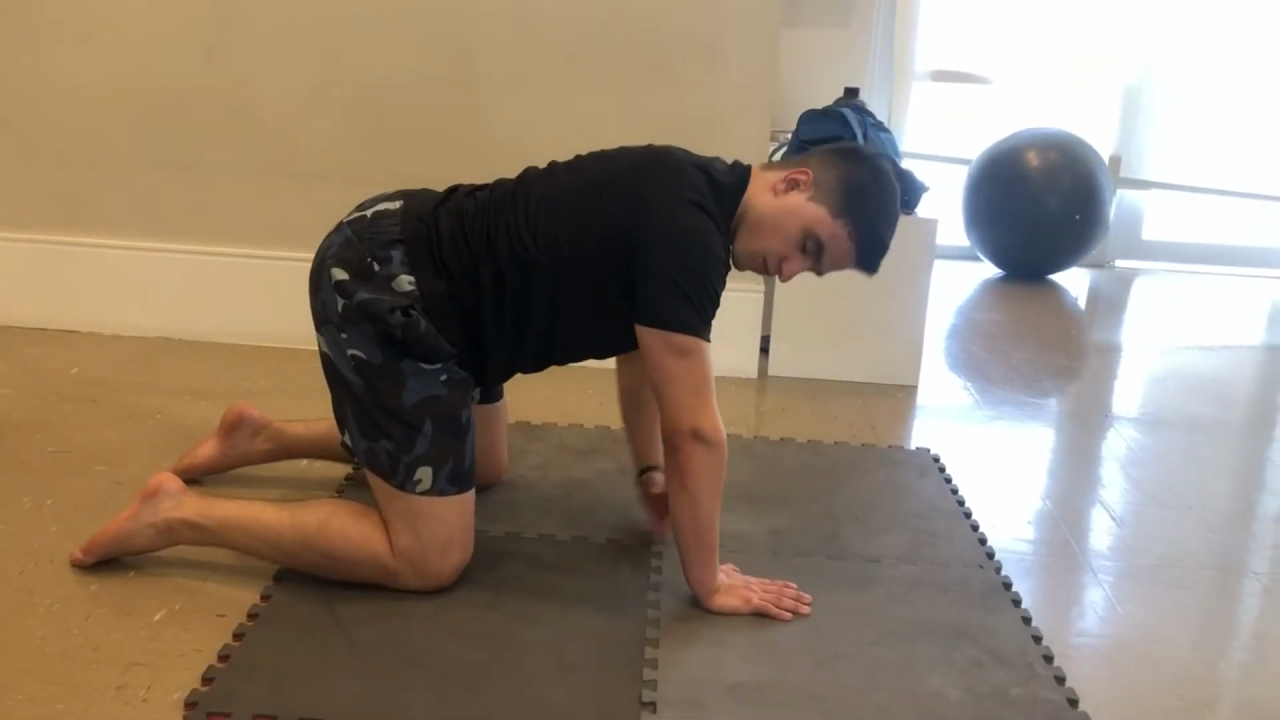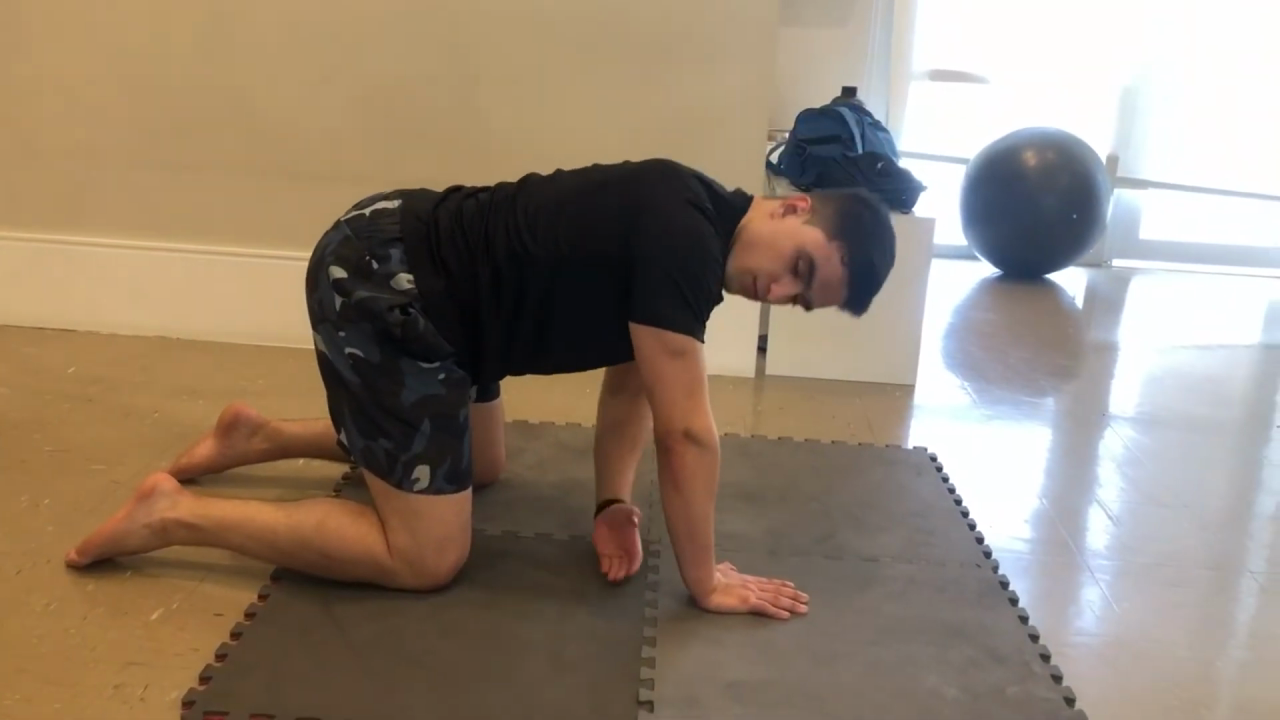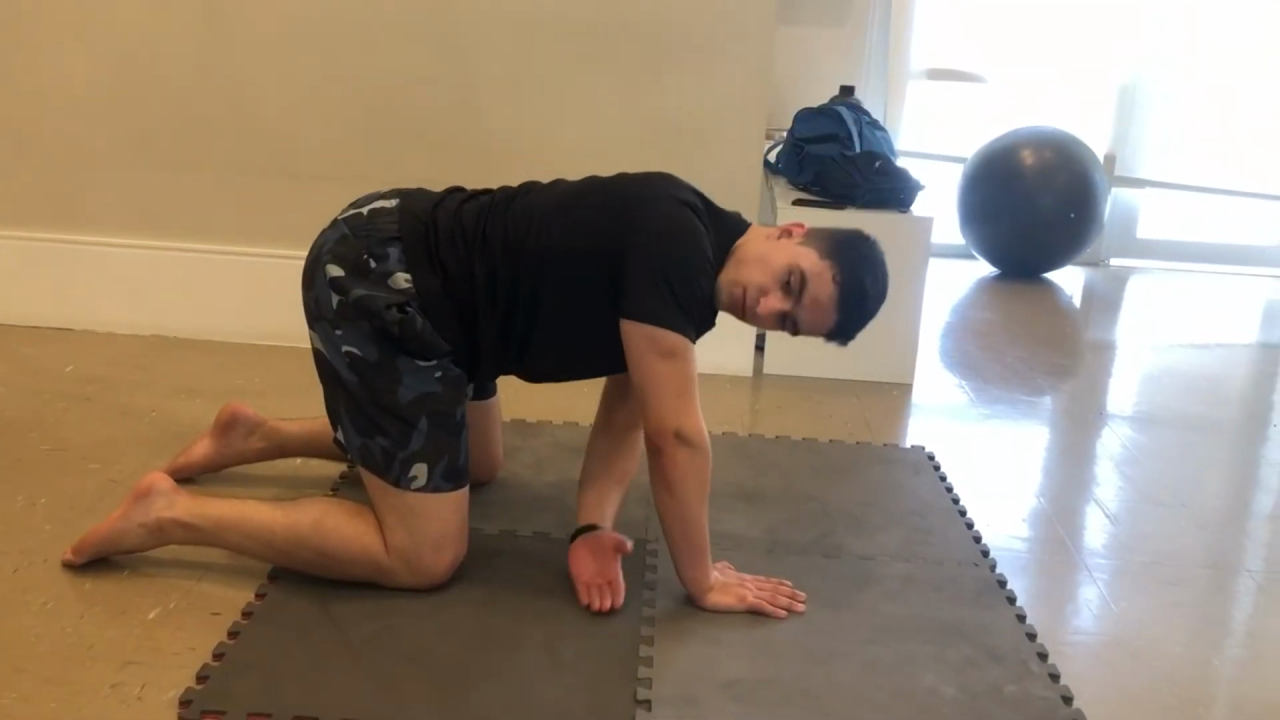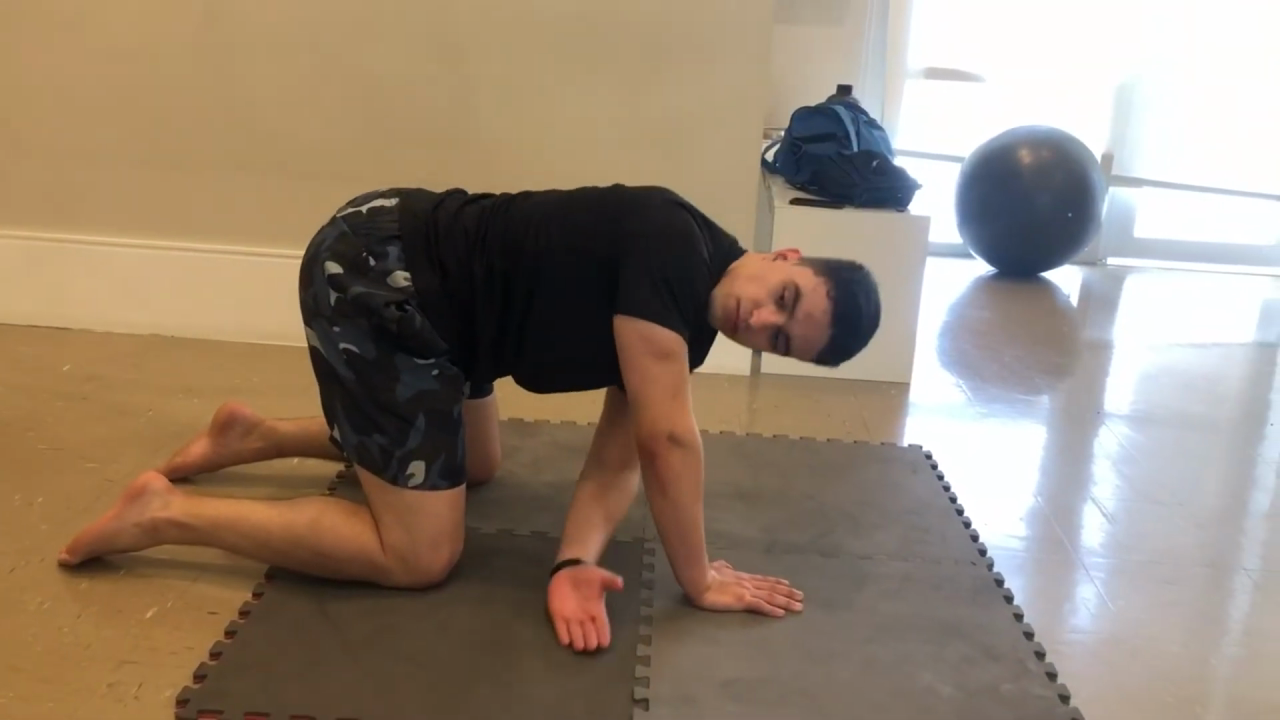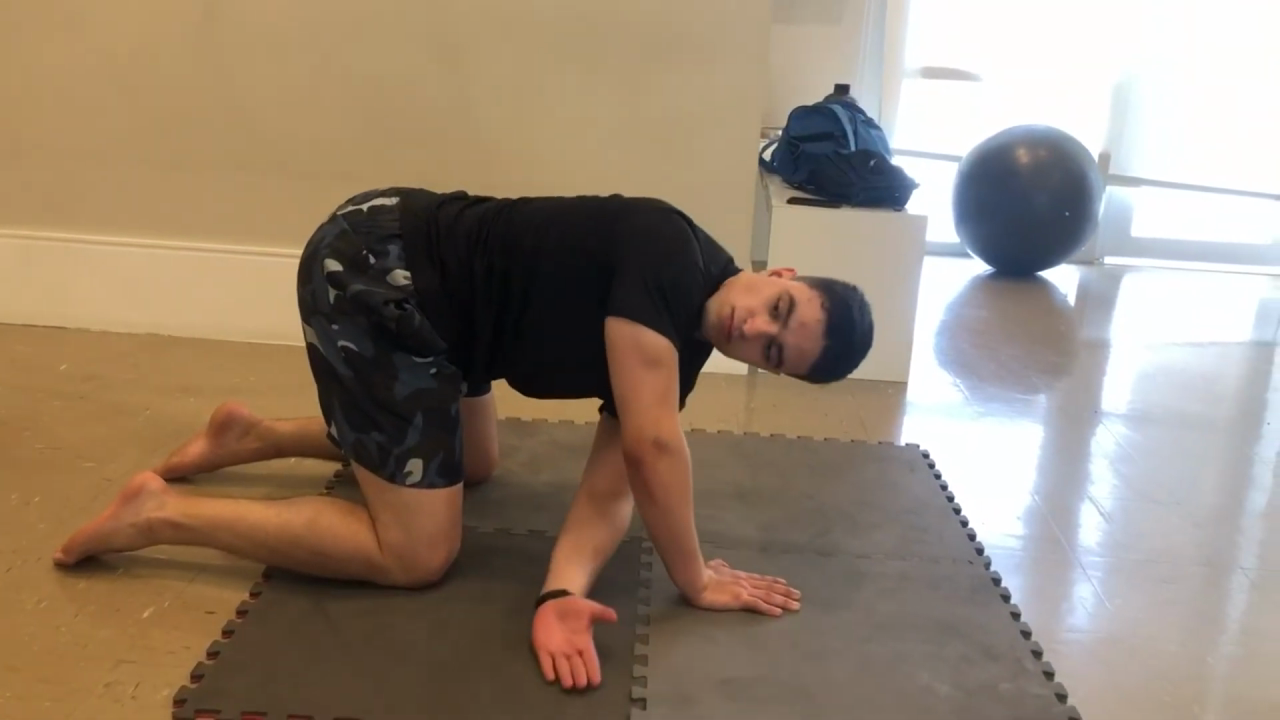
dt=0.2s
person 1, frame 1
left shoulder: (690, 196)
right shoulder: (685, 228)
left elbow: (638, 352)
right elbow: (693, 429)
left wrist: (651, 473)
right wrist: (708, 581)
left hip: (407, 262)
right hip: (382, 288)
left knee: (481, 469)
right knee: (430, 558)
left ankle: (264, 436)
right ankle: (181, 514)
person 1, frame 2
left shoulder: (692, 227)
right shoulder: (684, 235)
left elbow: (629, 381)
right elbow: (687, 433)
left wrist: (613, 505)
right wrist: (705, 581)
left hip: (405, 266)
right hip: (378, 285)
left knee: (478, 467)
right knee: (427, 557)
left ankle: (262, 434)
right ankle: (177, 514)
person 1, frame 3
left shoulder: (689, 271)
right shoulder: (677, 239)
left elbow: (627, 415)
right elbow: (676, 435)
left wrist: (591, 530)
right wrist: (702, 580)
left hip: (404, 271)
right hip: (376, 279)
left knee: (477, 466)
right knee: (424, 555)
left ankle: (258, 432)
right ankle: (174, 513)
person 1, frame 4
left shoulder: (692, 317)
right shoulder: (673, 248)
left elbow: (622, 455)
right elbow: (667, 439)
left wrist: (574, 563)
right wrist: (699, 580)
left hip: (404, 270)
right hip: (373, 275)
left knee: (474, 465)
right knee: (420, 553)
left ankle: (255, 433)
right ankle: (167, 513)
person 1, frame 5
left shoulder: (685, 340)
right shoulder: (668, 257)
left elbow: (613, 482)
right elbow: (652, 447)
left wrist: (561, 594)
right wrist: (695, 579)
left hip: (405, 280)
right hip: (372, 272)
left knee: (473, 465)
right knee: (416, 552)
left ankle: (252, 432)
right ankle: (163, 512)
